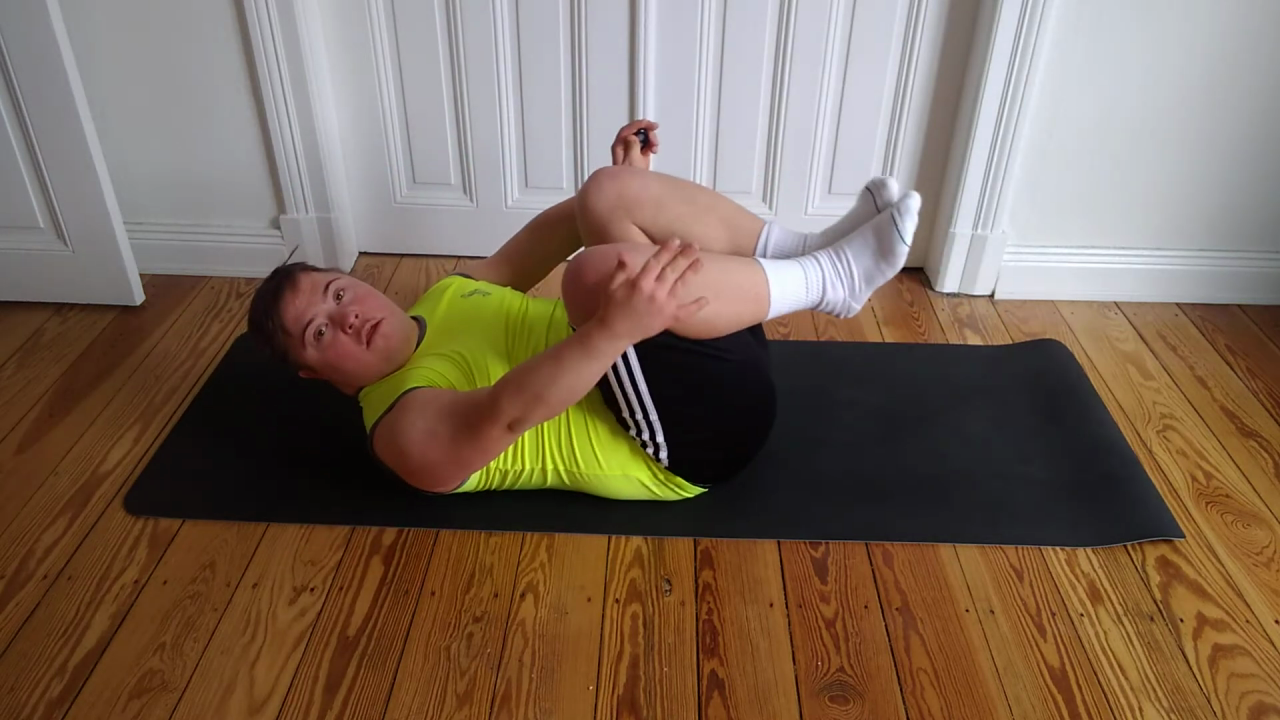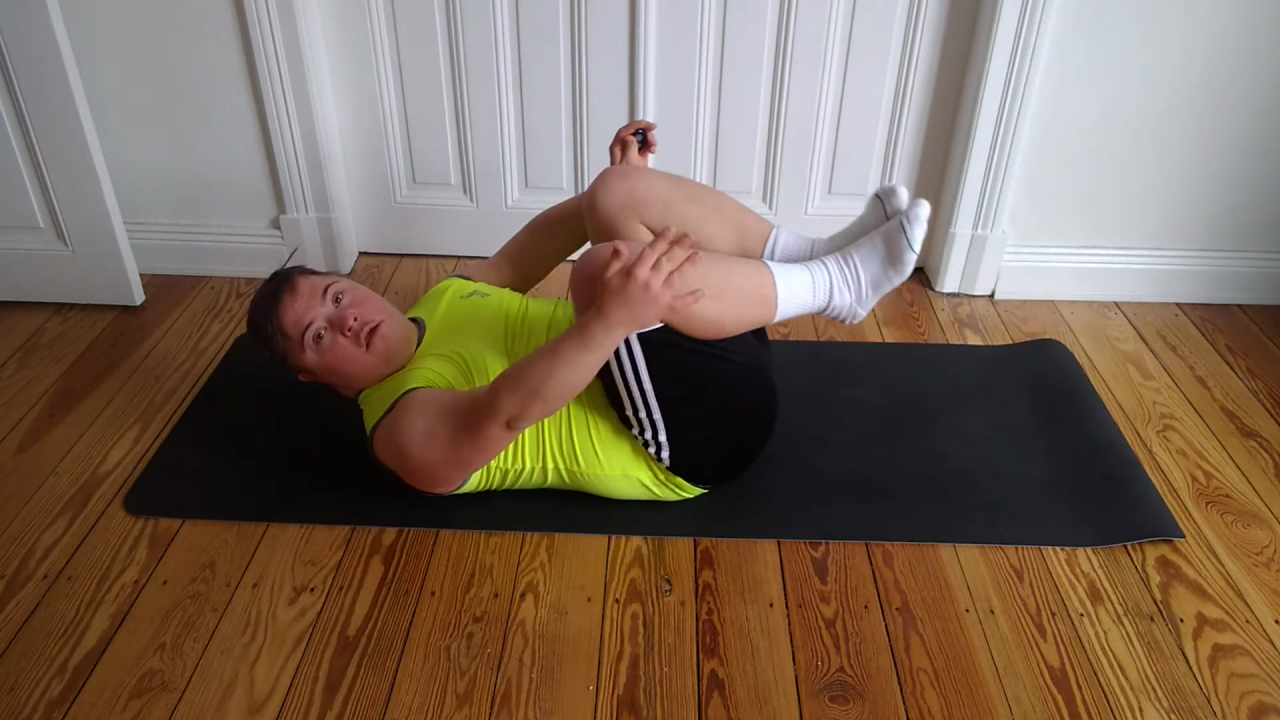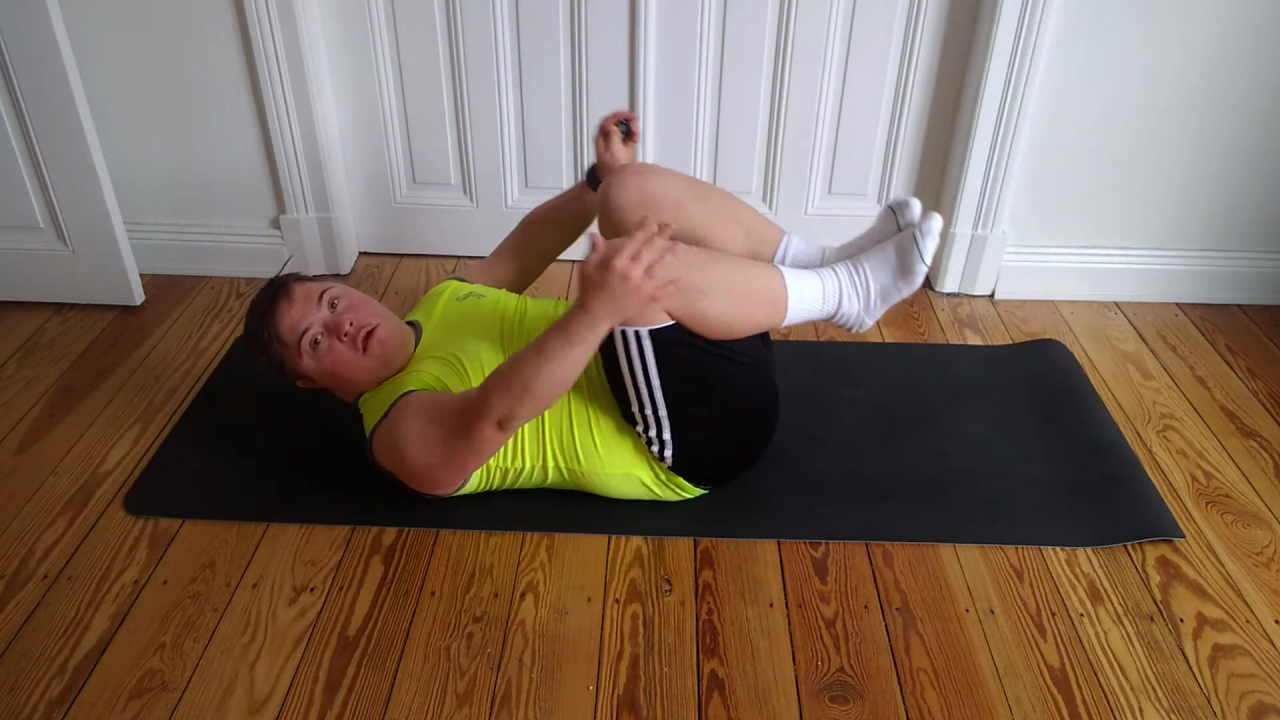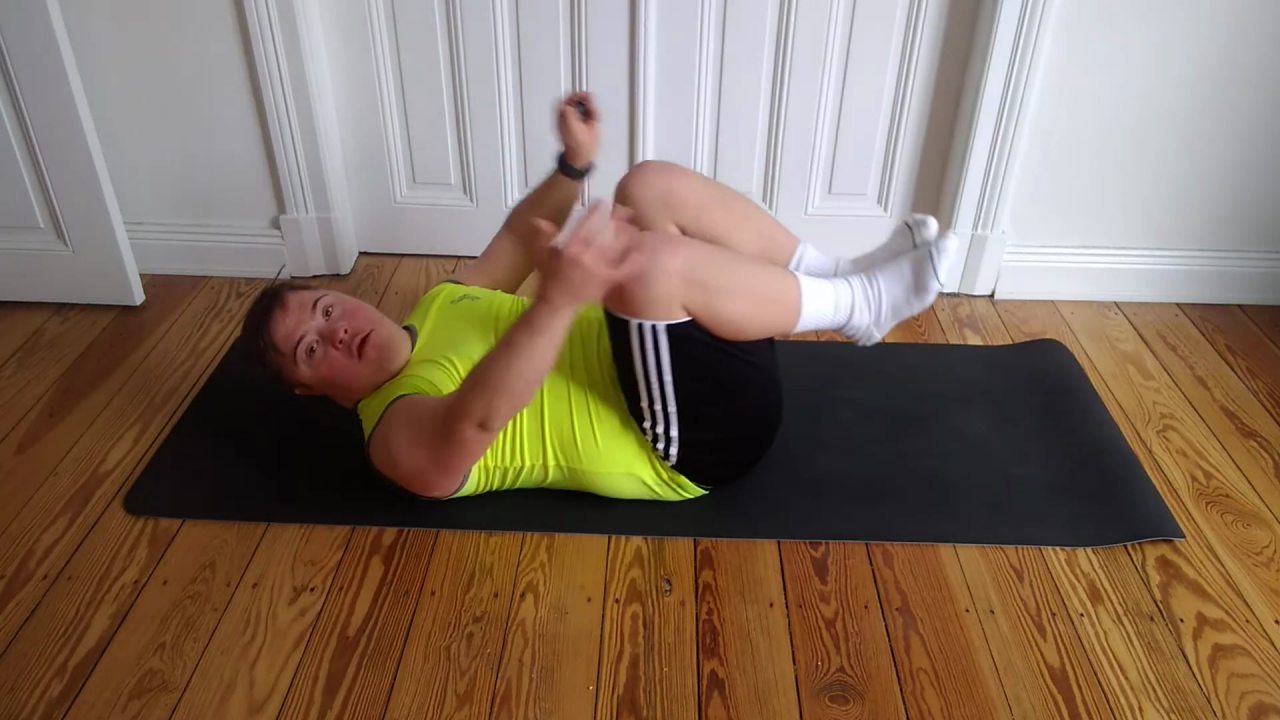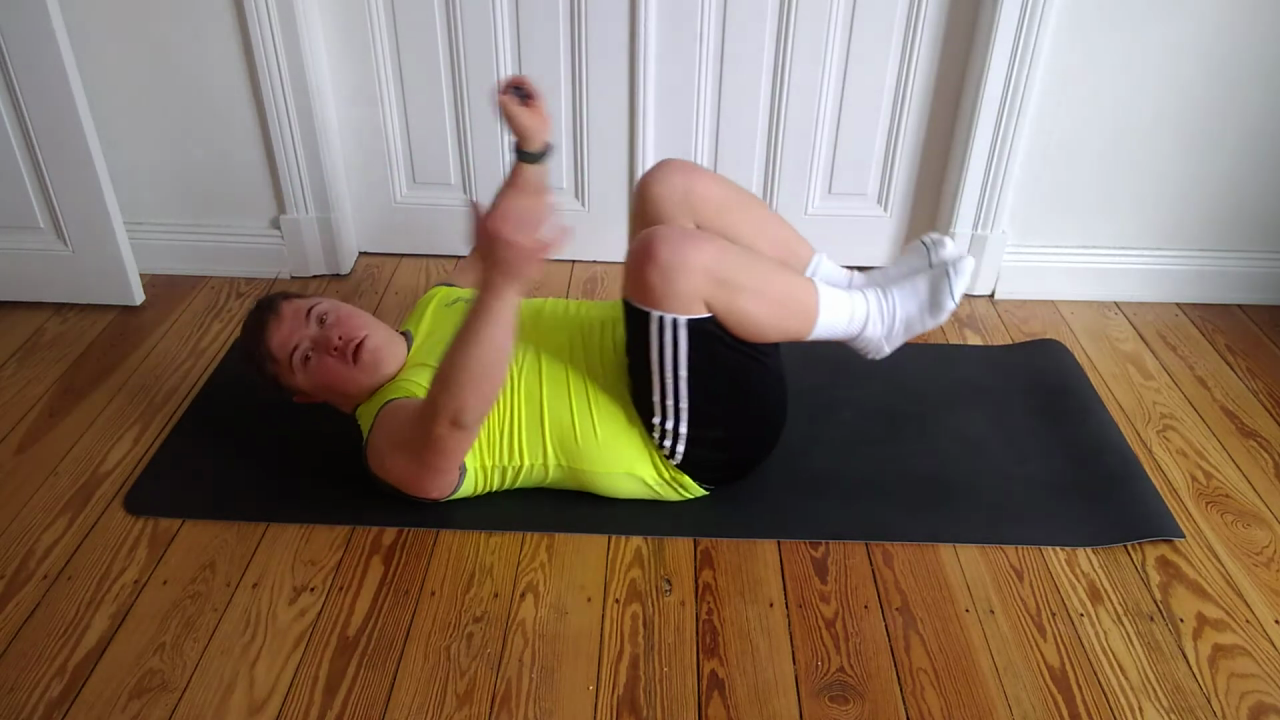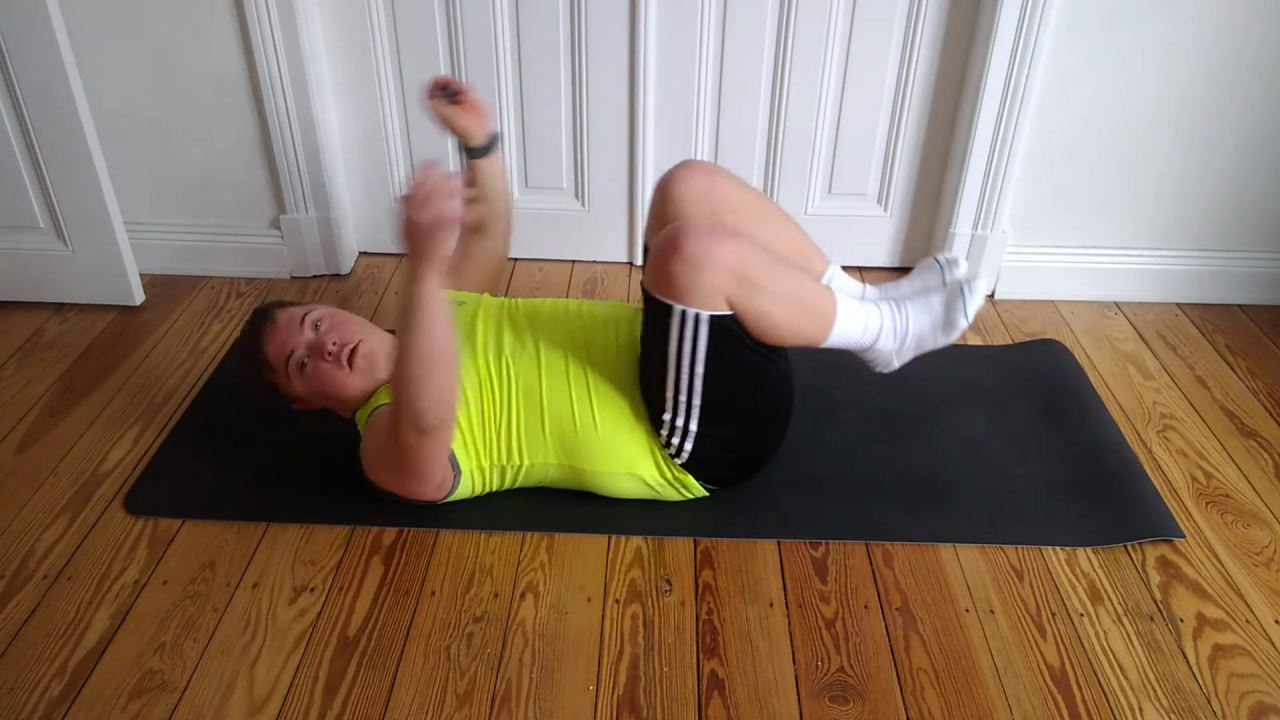
dt=0.1s
person 1, frame 1
left shoulder: (442, 300)
right shoulder: (406, 430)
left elbow: (544, 238)
right elbow: (508, 410)
left wrist: (632, 189)
right wrist: (618, 327)
left hip: (709, 349)
right hip: (699, 441)
left knee: (607, 194)
right knee: (599, 275)
left ankle: (809, 255)
right ankle: (830, 279)
person 1, frame 2
left shoulder: (442, 302)
right shoulder: (405, 433)
left elbow: (533, 249)
right elbow: (508, 410)
left wrist: (611, 189)
right wrist: (612, 315)
left hip: (715, 365)
right hip: (694, 445)
left knee: (623, 194)
right knee: (607, 276)
left ankle: (818, 260)
right ankle: (835, 286)
person 1, frame 3
left shoulder: (440, 305)
right shoulder: (405, 437)
left elbow: (526, 244)
right elbow: (500, 410)
left wrist: (600, 180)
right wrist: (599, 308)
left hip: (716, 364)
right hip: (696, 445)
left knee: (634, 192)
right knee: (616, 274)
left ankle: (827, 266)
right ankle: (844, 291)
person 1, frame 4
left shoulder: (439, 310)
right shoulder: (401, 439)
left elbow: (521, 235)
right elbow: (484, 413)
left wrist: (573, 163)
right wrist: (565, 290)
right hip: (694, 446)
left knee: (650, 188)
right knee: (644, 262)
left ankle: (838, 281)
right ankle: (857, 309)
person 1, frame 5
left shoulder: (435, 313)
right shoulder: (397, 445)
left elbow: (509, 226)
right elbow: (459, 414)
left wrist: (532, 149)
right wrist: (502, 283)
right hip: (697, 445)
left knee: (672, 185)
right knee: (669, 253)
left ankle: (853, 293)
right ankle: (872, 318)
person 1, frame 6
left shoulder: (422, 325)
right shoulder: (400, 456)
left elbow: (490, 230)
right elbow: (431, 414)
left wrist: (478, 142)
right wrist: (425, 268)
left hip: (651, 353)
right hip: (693, 444)
left knee: (693, 186)
right knee: (696, 247)
left ankle: (867, 306)
right ankle: (883, 331)
